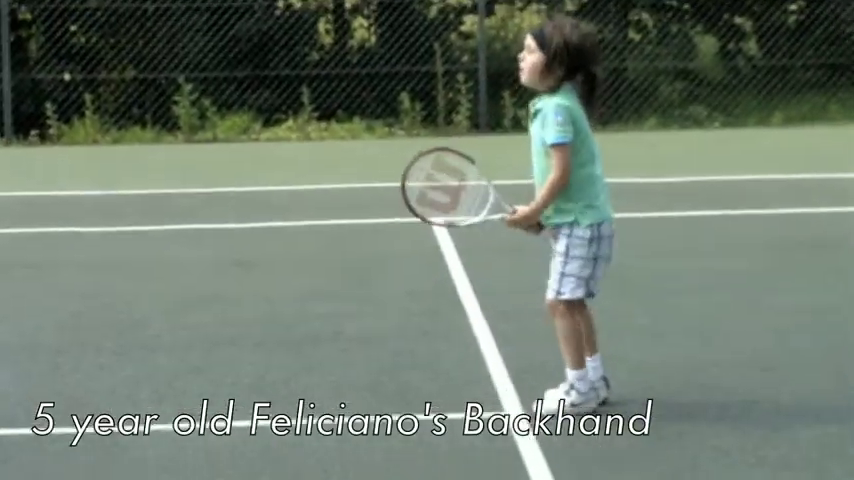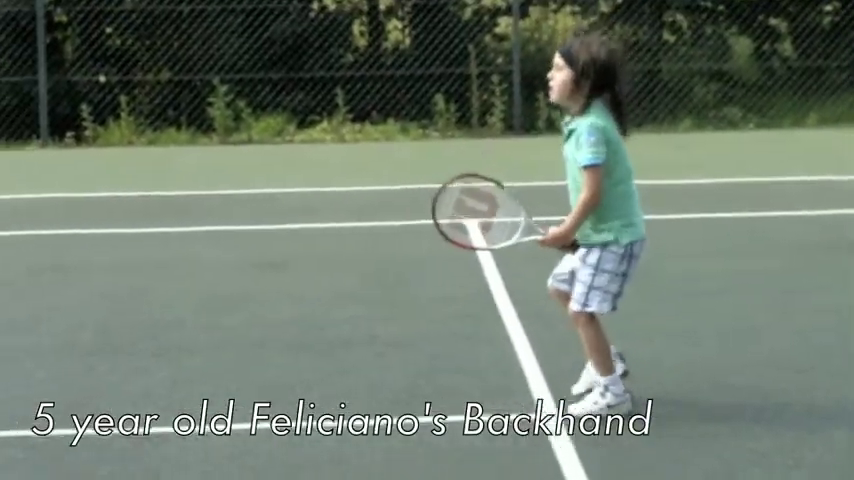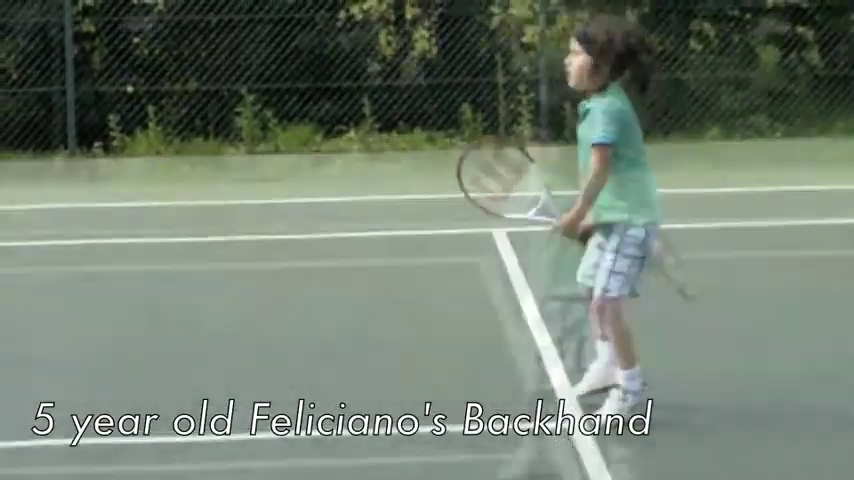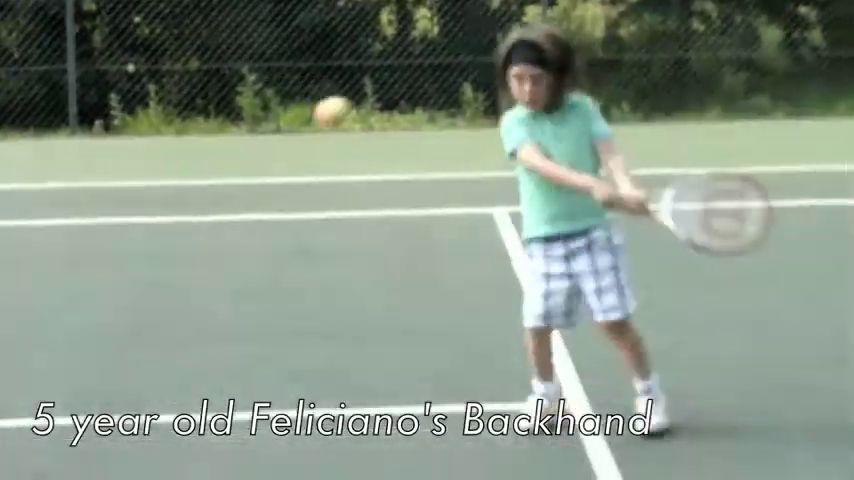
dt=0.2s
person 1, frame 1
left shoulder: (556, 109)
right shoulder: (556, 103)
left elbow: (560, 174)
left wrist: (533, 211)
right wrist: (539, 210)
left hip: (580, 221)
right hip: (579, 219)
left knee: (560, 302)
right knee: (573, 301)
left ankle: (580, 389)
right ankle: (591, 378)
person 1, frame 2
left shoulder: (590, 127)
right shoulder: (582, 121)
left elbow: (593, 192)
left wrist: (567, 229)
right wrist: (572, 227)
left hip: (613, 237)
right hip: (598, 234)
left knee: (581, 310)
right knee: (559, 287)
left ankle: (612, 391)
right ankle: (605, 365)
person 1, frame 3
left shoulder: (606, 109)
right shoulder: (600, 104)
left elbow: (599, 171)
left wrist: (577, 214)
right wrist: (587, 215)
left hip: (626, 221)
right hip: (611, 218)
left knee: (606, 299)
right knee: (594, 291)
left ankle: (629, 387)
right ankle: (609, 360)
person 1, frame 4
left shoulder: (581, 109)
right shoulder: (513, 123)
left elbow: (611, 156)
right elbow: (541, 166)
left wrist: (626, 189)
right wrist: (591, 186)
left hip: (592, 234)
right hip: (544, 241)
left knee: (614, 321)
right knee: (537, 325)
left ankle: (649, 393)
right ankle: (545, 395)
